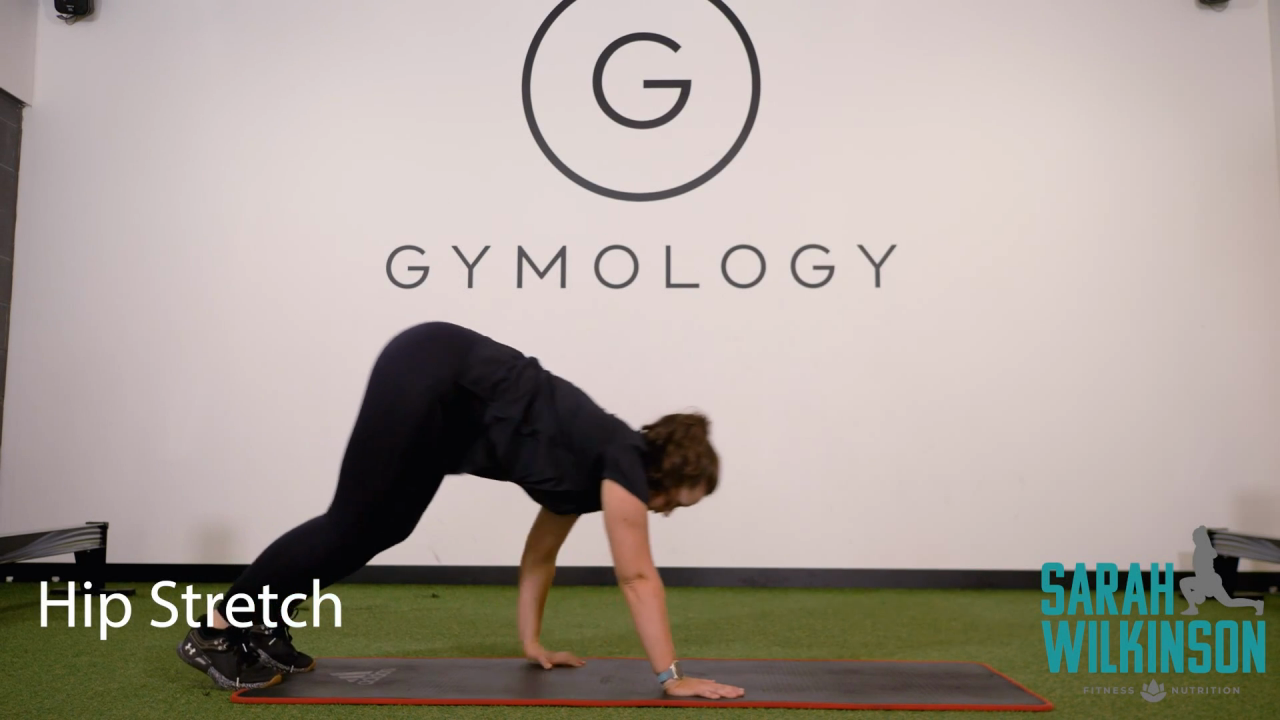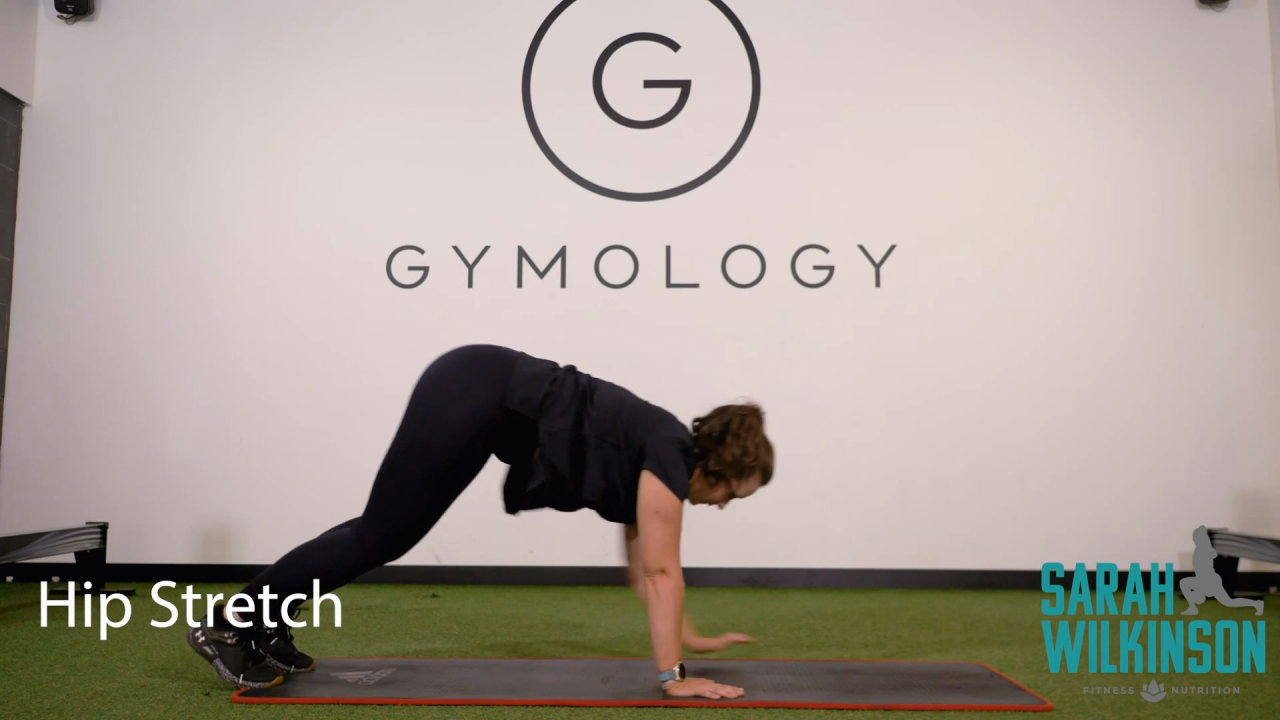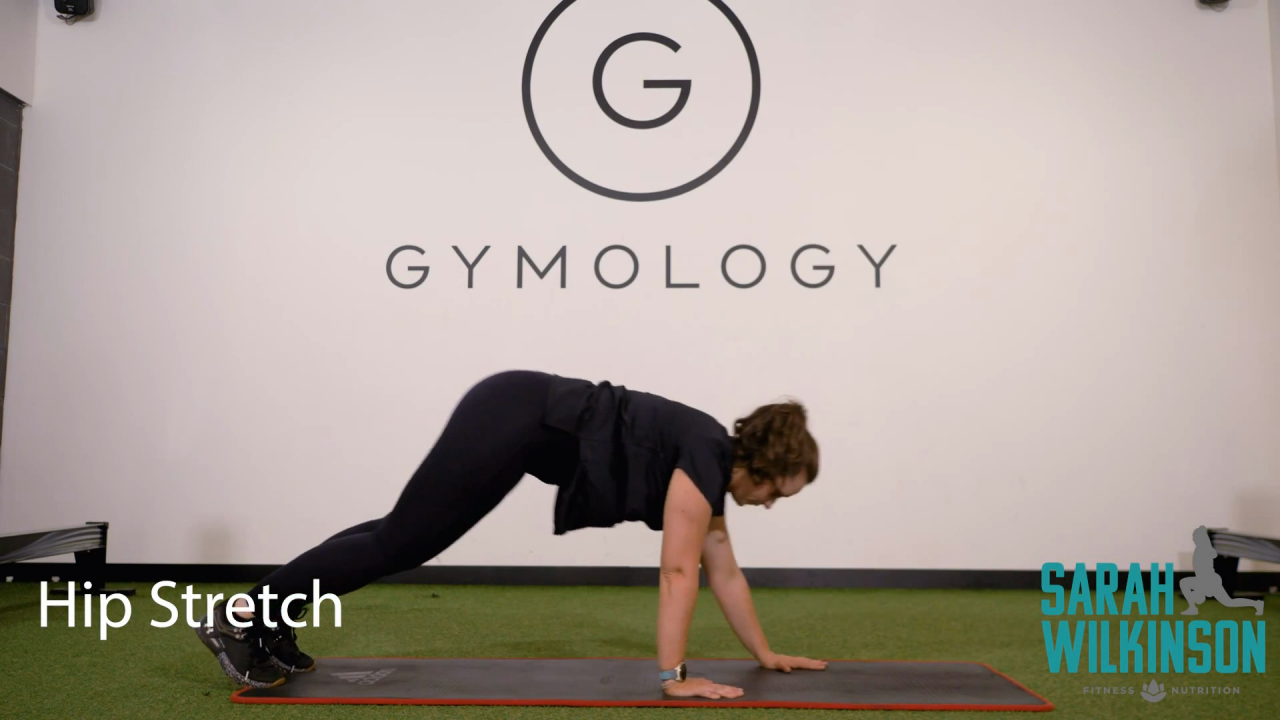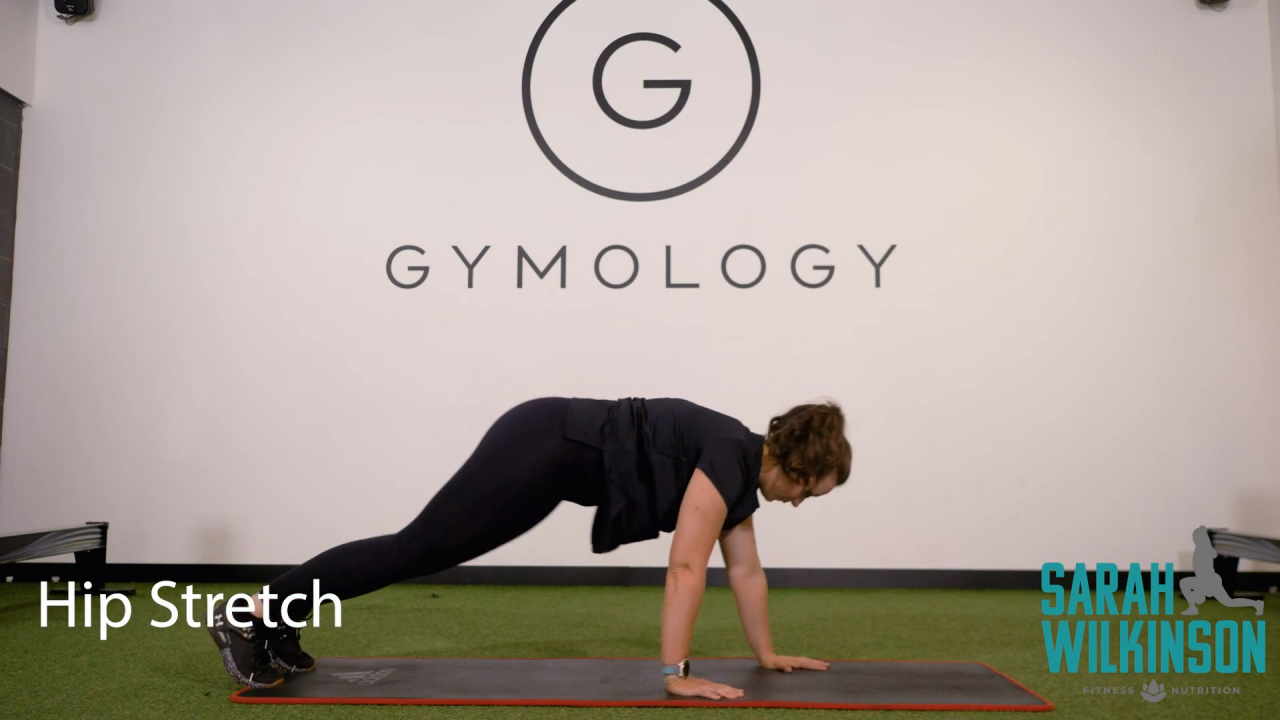
dt=0.2s
person 1, frame 1
left shoulder: (602, 469)
right shoulder: (627, 465)
left elbow: (539, 553)
right elbow: (637, 576)
left wrist: (531, 640)
right wrist: (671, 677)
left hip: (450, 388)
right hip: (431, 372)
left knee: (383, 529)
right knee: (355, 522)
left ankle: (261, 628)
right ankle: (215, 631)
person 1, frame 2
left shoulder: (659, 462)
right shoulder: (671, 455)
left elbow: (648, 563)
right elbow: (658, 572)
left wrist: (686, 635)
right wrist: (671, 676)
left hip: (488, 404)
right hip: (478, 394)
left knee: (389, 532)
right knee: (381, 533)
left ankle: (264, 627)
right ankle: (227, 624)
person 1, frame 3
left shoulder: (713, 472)
right shoulder: (706, 456)
left elbow: (723, 570)
right elbow: (678, 571)
left wrist: (763, 651)
right wrist: (673, 676)
left hip: (532, 430)
right hip: (519, 417)
left knee: (406, 538)
right knee: (403, 541)
left ankle: (270, 626)
right ankle: (236, 619)
person 1, frame 4
left shoulder: (743, 481)
right shoulder: (731, 456)
left elbow: (745, 571)
right elbow: (684, 567)
left wrist: (766, 654)
right wrist: (675, 674)
left hip: (557, 464)
right hip: (545, 445)
left knee: (429, 553)
right knee: (417, 549)
left ankle: (278, 623)
right ankle: (250, 615)
